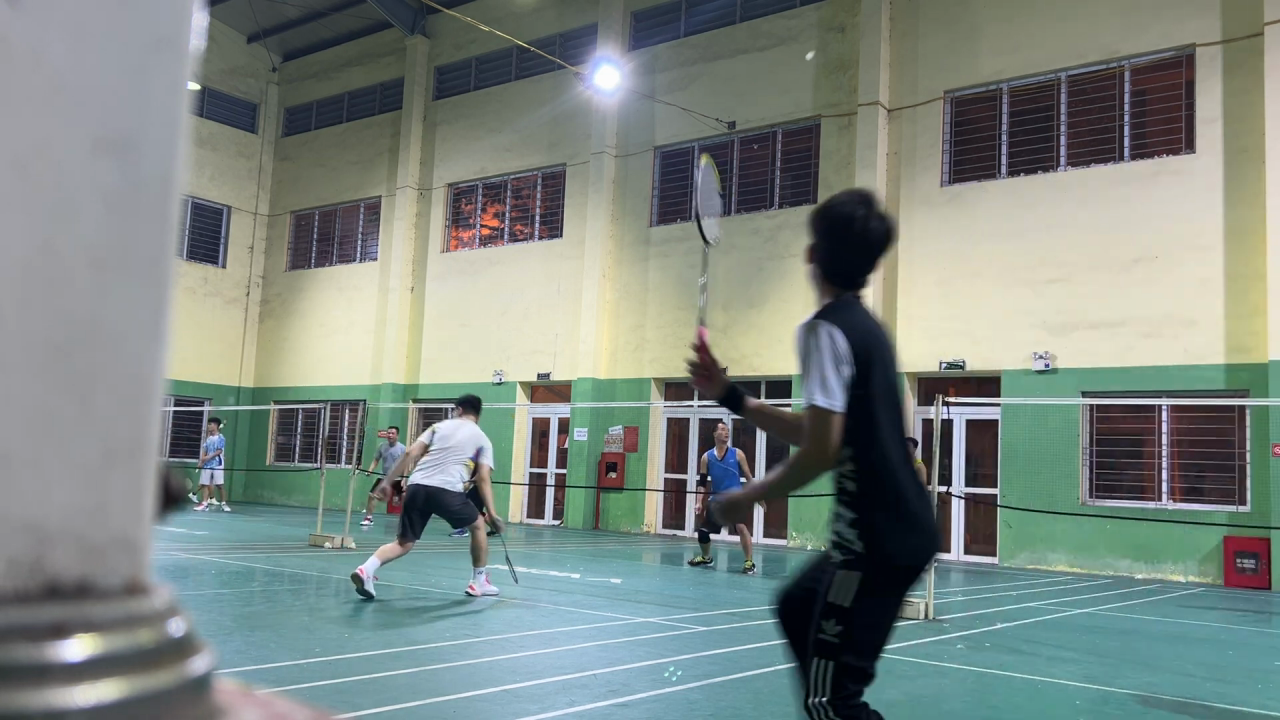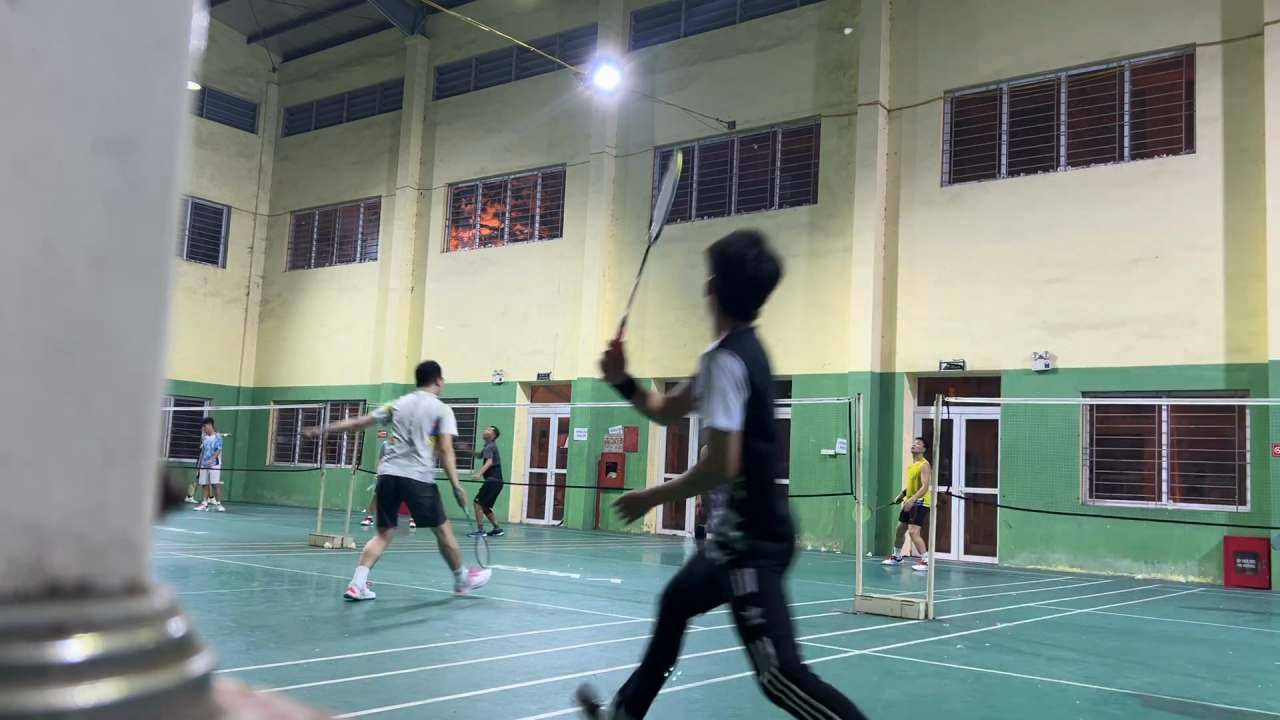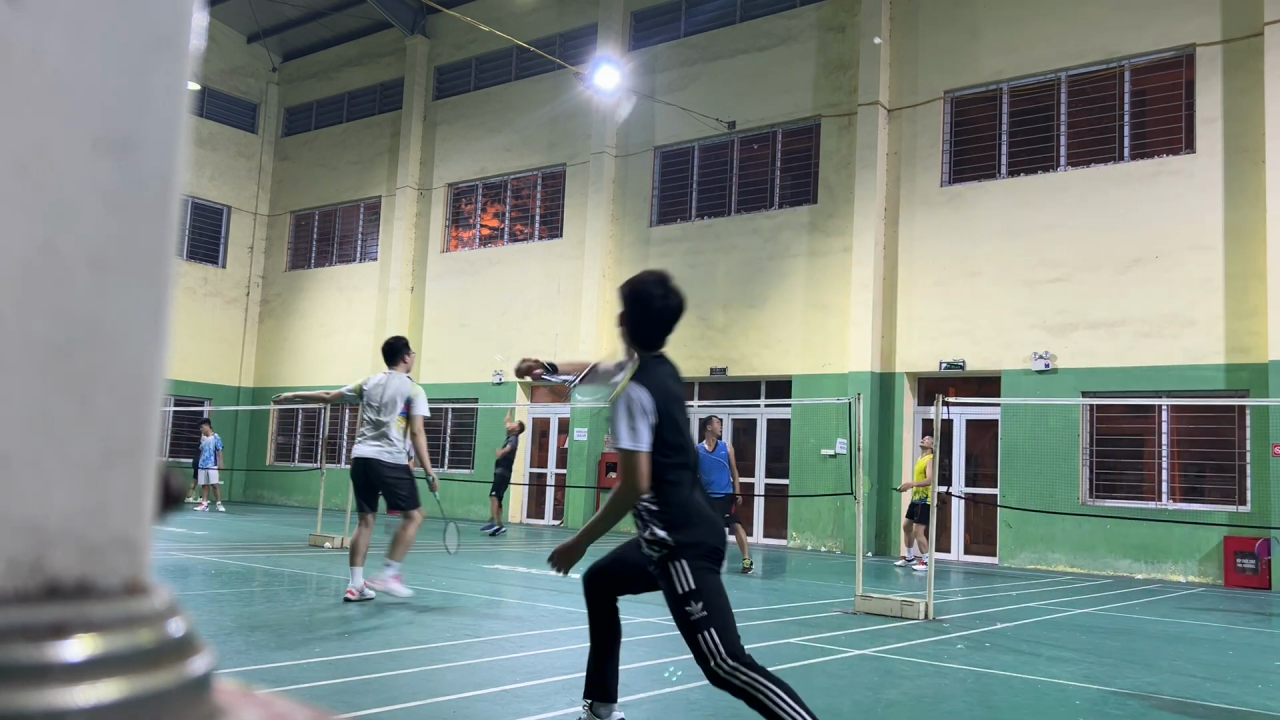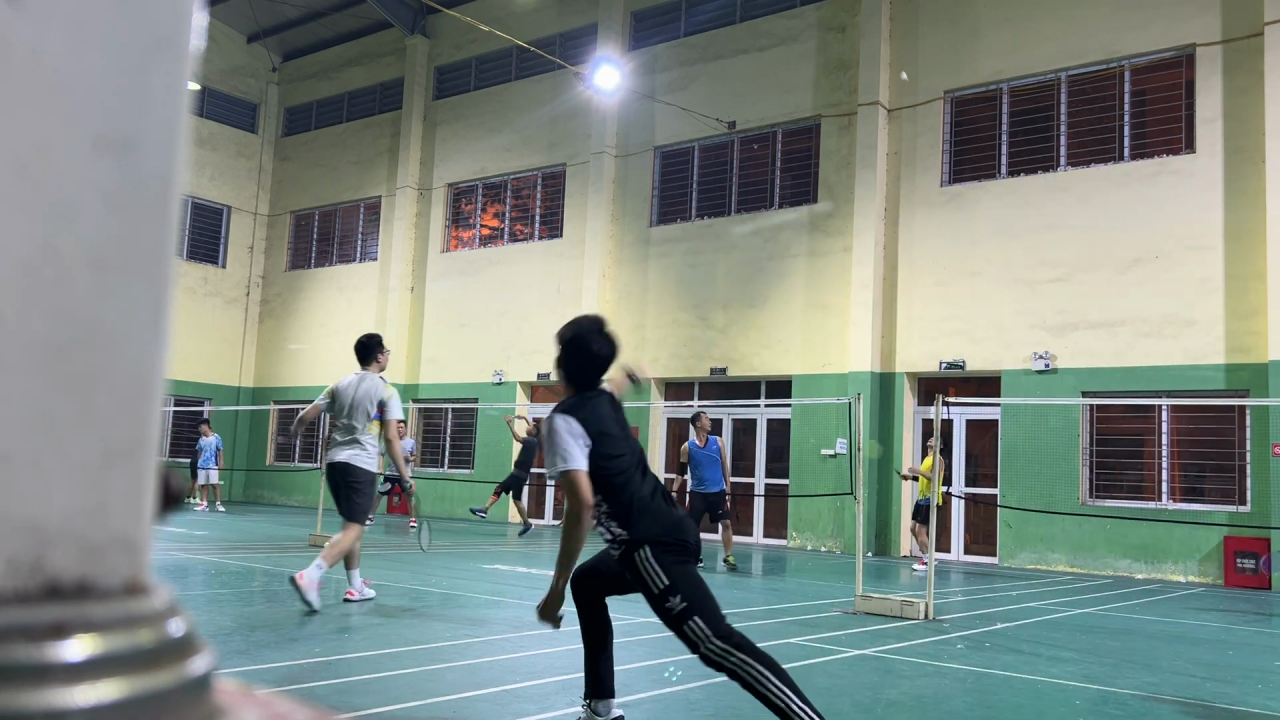
dt=0.2s
person 1, frame 1
left shoulder: (824, 329)
right shoulder: (866, 327)
left elbow: (820, 450)
right elbow: (812, 430)
left wrist: (746, 499)
right wrist: (729, 395)
left hip: (875, 541)
right hip: (907, 531)
right knee: (790, 609)
person 1, frame 2
left shoulder: (724, 359)
right shoulder: (743, 351)
left elbow: (720, 467)
right elbow: (667, 407)
left wrist: (651, 498)
right wrist: (623, 382)
left hip: (752, 541)
right hip: (739, 538)
left knee: (782, 677)
right knee: (675, 602)
person 1, frame 3
left shoulder: (635, 390)
right shoulder: (658, 370)
left elbow: (634, 485)
left wrist: (579, 543)
right wrist: (552, 369)
left hip: (682, 541)
right hip: (673, 535)
left knee: (726, 665)
right knee: (599, 580)
person 1, frame 4
left shoulder: (561, 420)
right shoulder: (604, 400)
left elbow: (582, 502)
left wrist: (556, 588)
left hip: (651, 542)
right hip: (664, 532)
left knee: (718, 641)
right knee: (586, 584)
person 2, frame 1
left shoulder: (439, 427)
right shoulder: (482, 439)
left elbow: (410, 453)
right elbow: (483, 478)
left wrist: (387, 481)
right wrist: (492, 514)
left hip: (416, 486)
right hip: (446, 490)
left knee: (403, 544)
right knee: (478, 525)
left ankle: (366, 570)
right ankle: (479, 581)
person 2, frame 2
left shoulder: (397, 404)
right shoulder: (443, 410)
left elbow: (359, 422)
right elbow: (445, 450)
left wrist: (323, 430)
right wrist: (457, 486)
left hip: (388, 475)
right hip: (418, 478)
left knee: (384, 534)
right knee: (443, 530)
left ankle: (357, 583)
right ankle: (463, 579)
person 2, frame 3
left shoulder: (368, 383)
right shoulder: (413, 390)
left elbow: (328, 396)
right elbow: (417, 433)
left wrist: (294, 395)
right wrist: (429, 471)
left hip: (361, 458)
right hip: (390, 461)
left knee: (366, 521)
right knee: (413, 516)
left ankle: (356, 585)
right ankle: (388, 575)
person 2, frame 4
left shoulder: (341, 385)
right shoulder: (387, 391)
left elbow: (306, 415)
right elbow: (392, 438)
left wrist: (293, 432)
right wrist: (404, 475)
left hip: (334, 462)
right hip: (360, 466)
left knee: (351, 525)
right knee: (353, 529)
left ankle: (355, 586)
right ankle: (310, 576)
